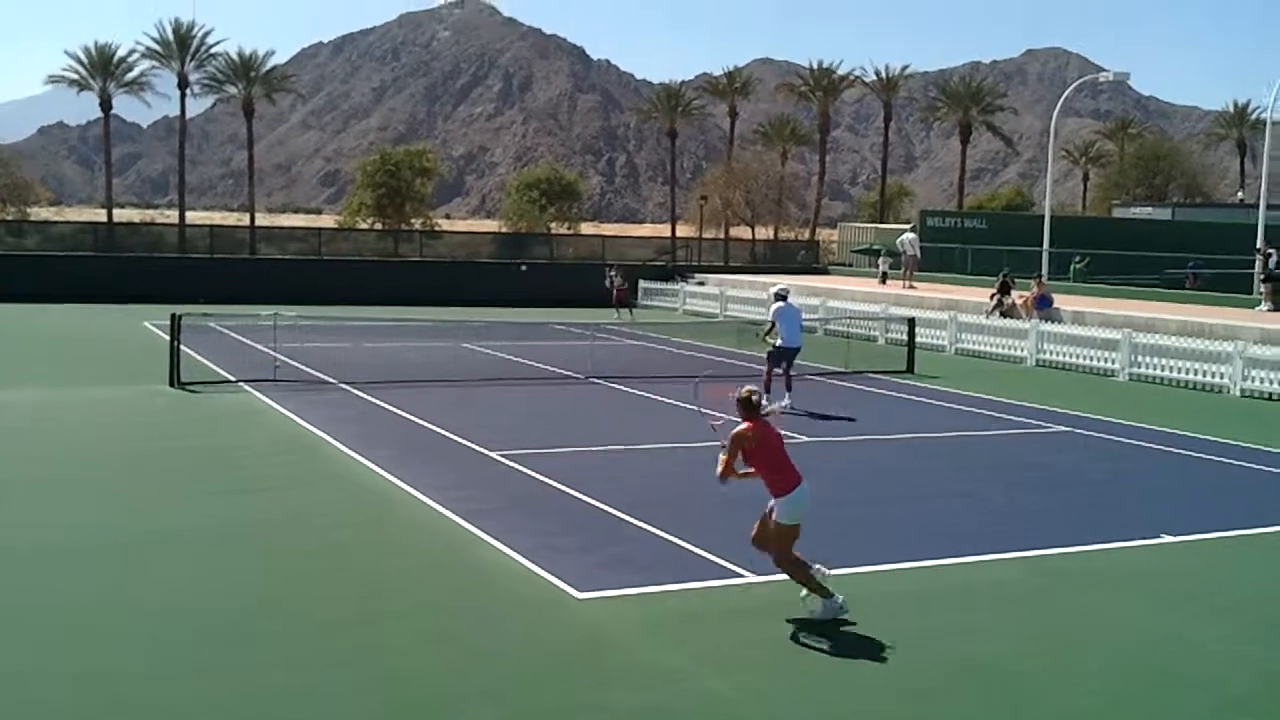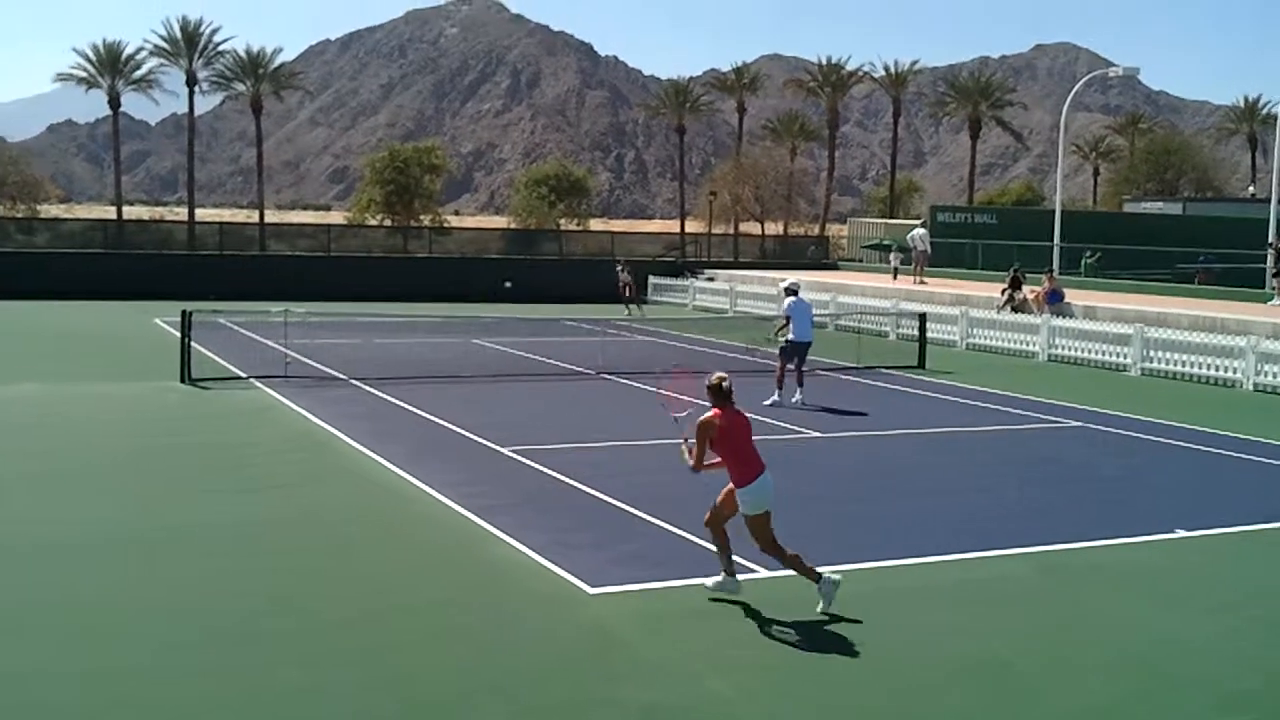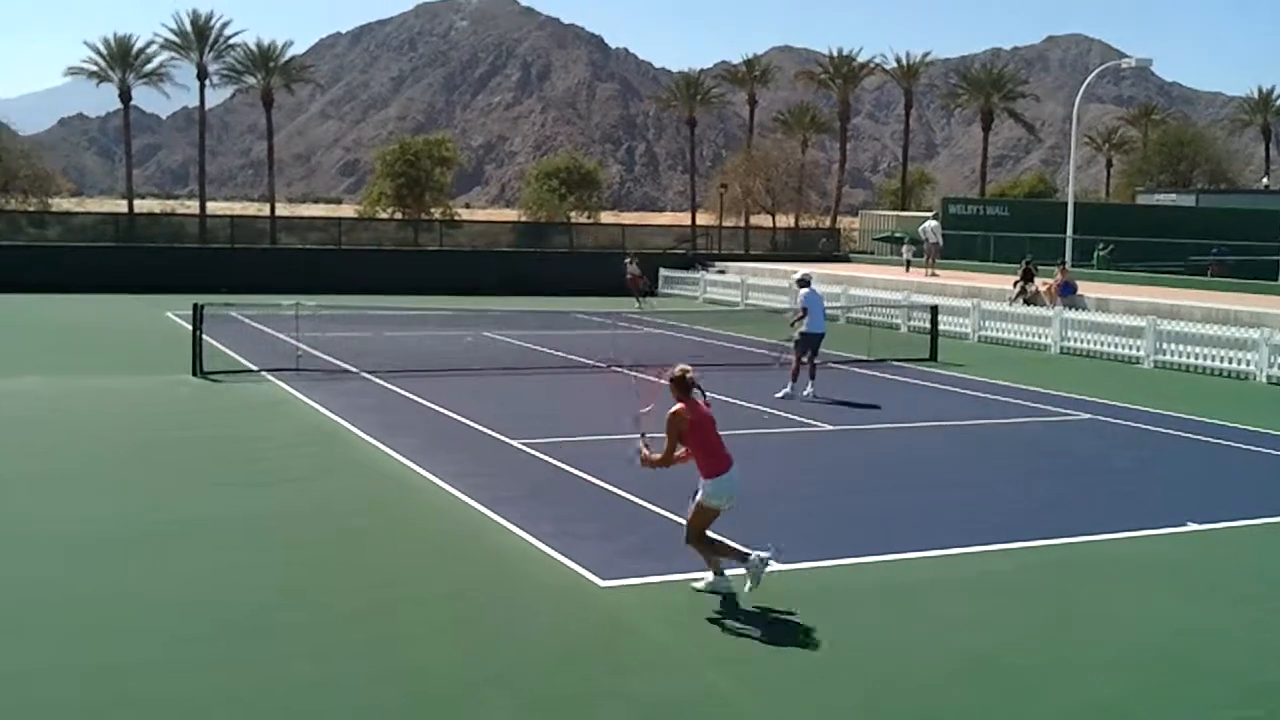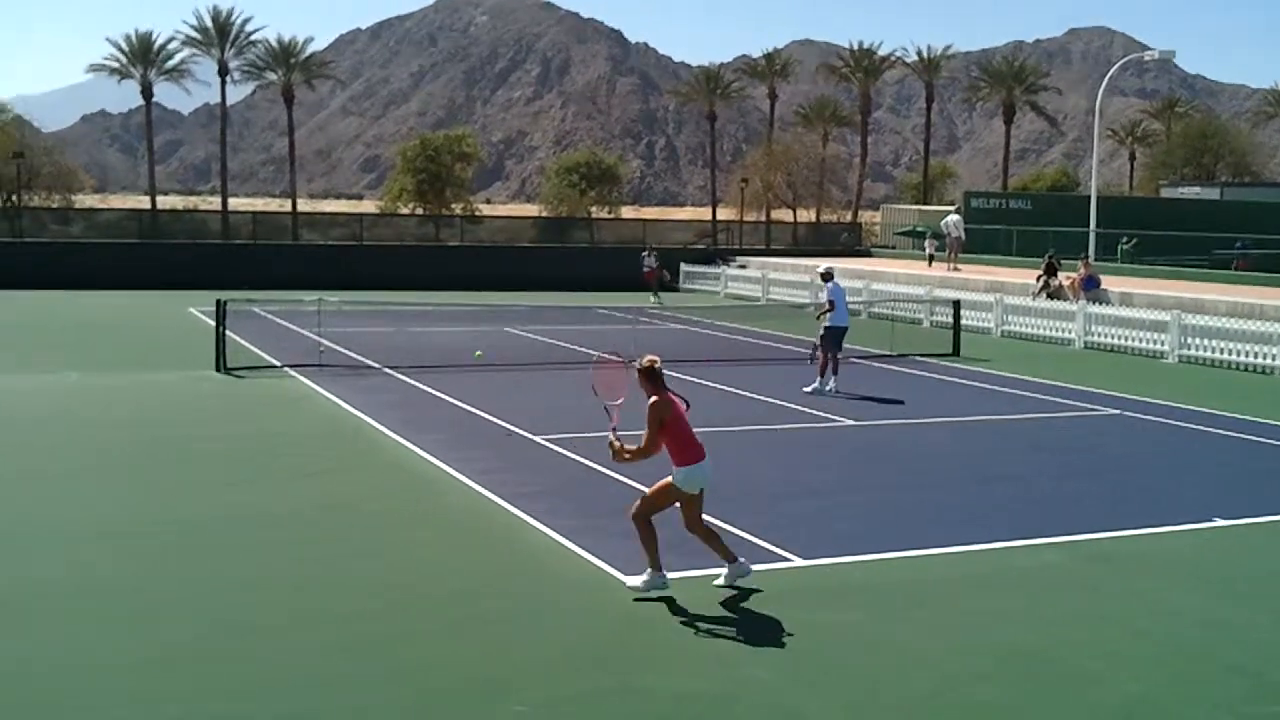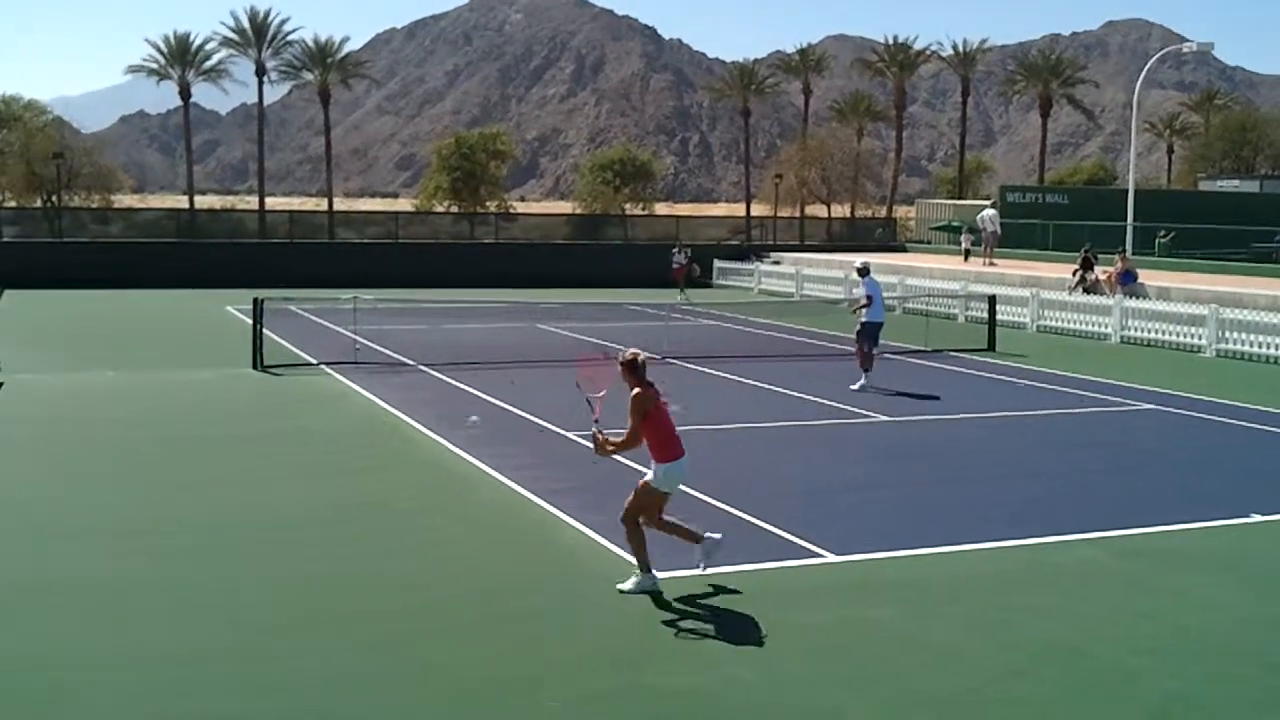
dt=0.1s
person 1, frame 1
left shoulder: (739, 434)
right shoulder: (769, 427)
left elbow: (724, 476)
left wrist: (723, 459)
right wrist: (739, 472)
left hip: (788, 500)
right hip: (797, 490)
left knee: (783, 560)
right knee: (759, 540)
left ankle: (831, 602)
right ankle: (811, 571)
person 1, frame 2
left shoulder: (706, 422)
right shoulder: (740, 416)
left elbow: (695, 466)
left wrist: (686, 450)
right wrist: (708, 463)
left hip: (750, 490)
right hip: (759, 480)
left knee: (769, 546)
right knee: (712, 522)
left ankle: (821, 581)
right ankle: (729, 578)
person 1, frame 3
left shoulder: (676, 414)
right shoulder: (700, 406)
left elbow: (666, 460)
left wrist: (648, 457)
right wrist: (655, 459)
left hip: (716, 483)
right hip: (725, 475)
left knee: (694, 538)
right knee: (696, 533)
left ankle: (752, 560)
right ankle: (719, 578)
person 1, frame 4
left shoulder: (655, 405)
right shoulder: (670, 397)
left elbow: (646, 451)
right elbow: (662, 443)
left wrist: (619, 448)
right wrist: (627, 454)
left hip: (689, 472)
right hip: (695, 465)
left knee: (639, 513)
right knee: (694, 525)
left ankle: (656, 575)
right ankle: (735, 565)
person 1, frame 5
left shoulder: (638, 396)
right shoulder: (649, 393)
left elbow: (630, 439)
right elbow: (638, 437)
left wrist: (603, 441)
right wrist: (609, 446)
left hip: (668, 467)
right hip: (671, 463)
left knee: (628, 518)
right knee: (651, 519)
left ankle: (645, 578)
right ankle: (705, 541)
